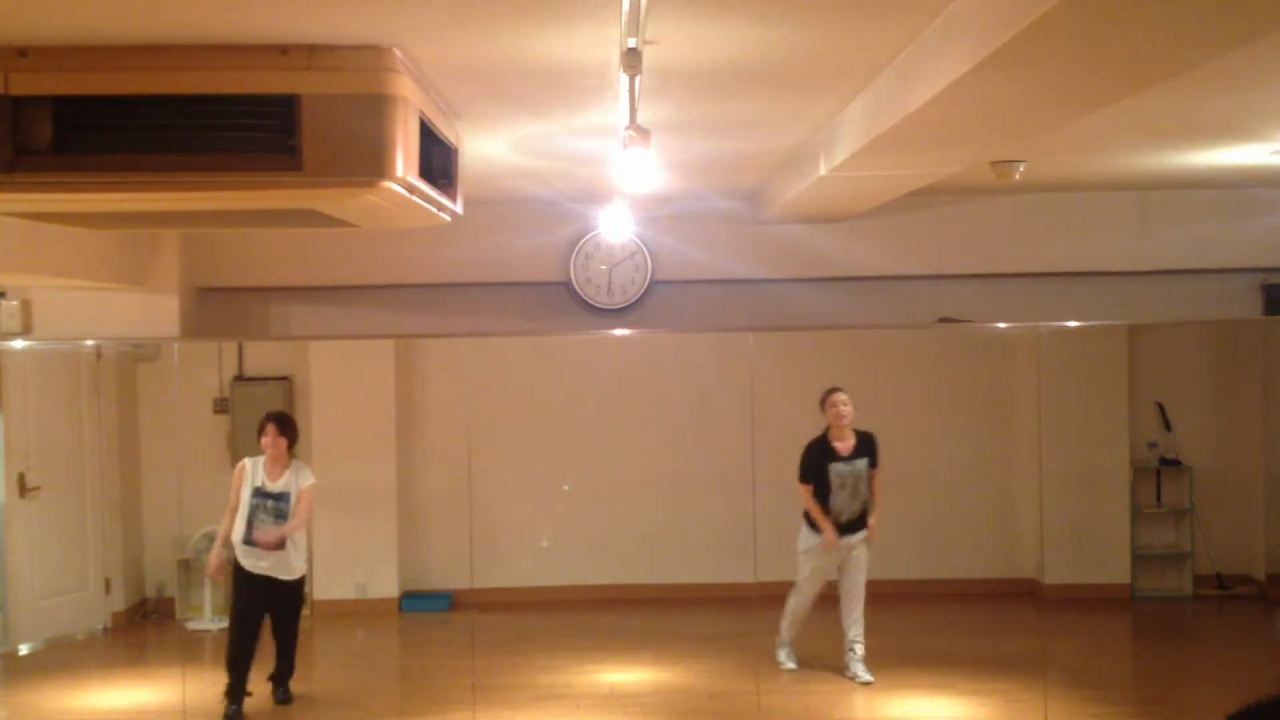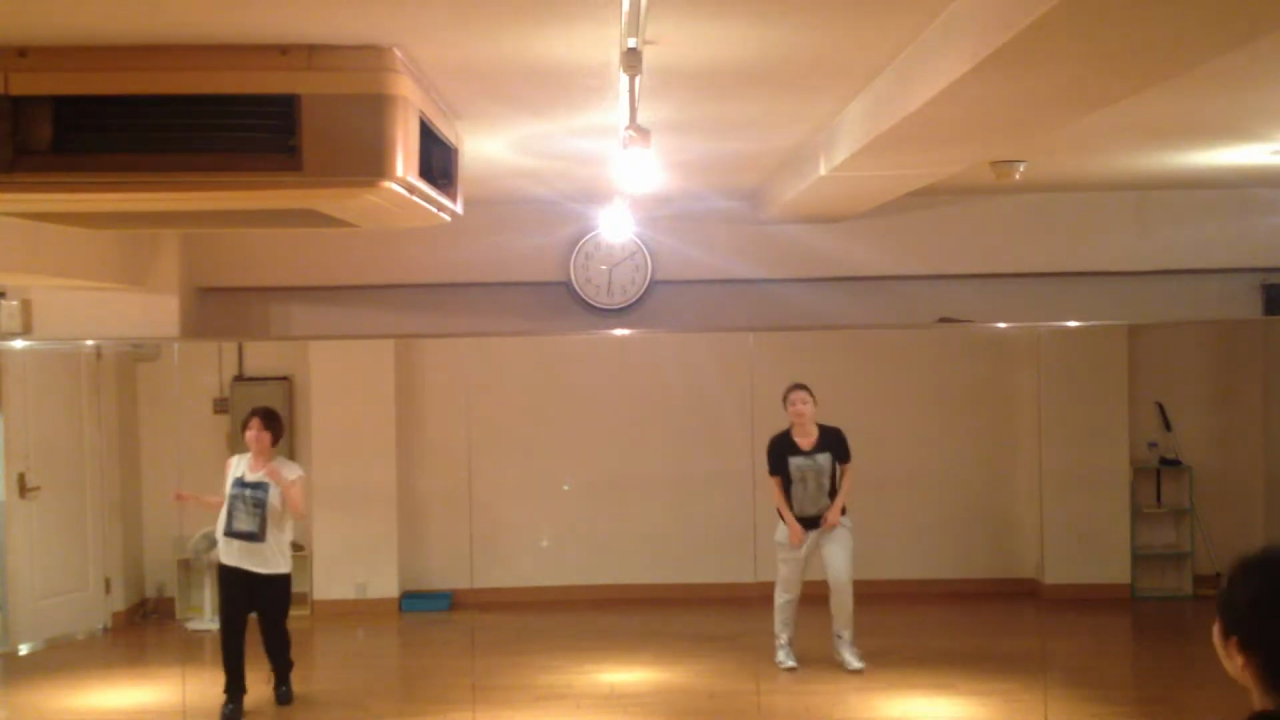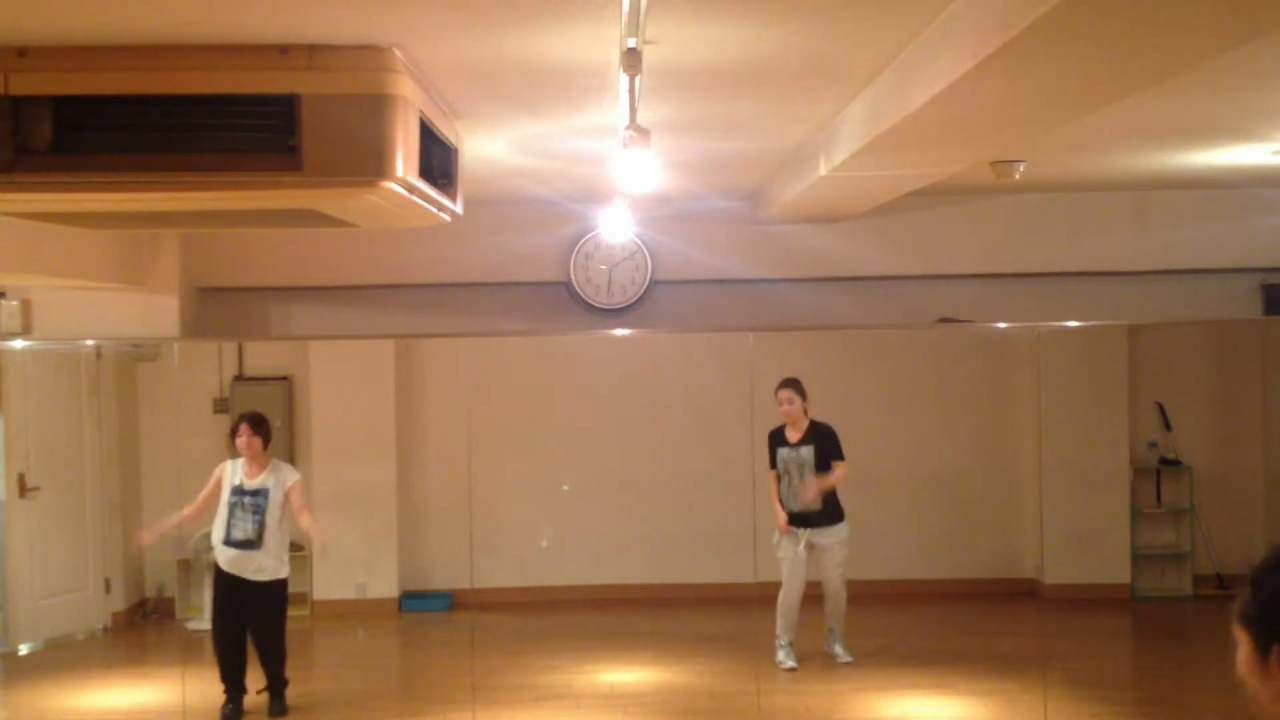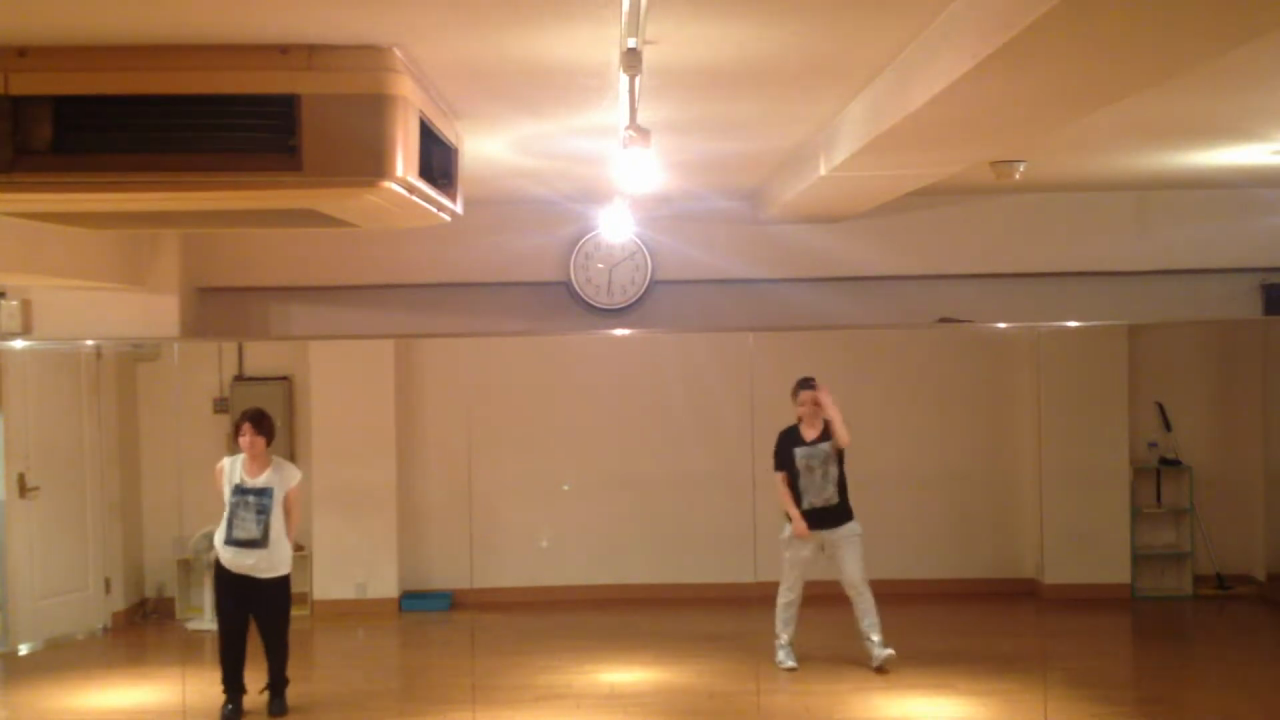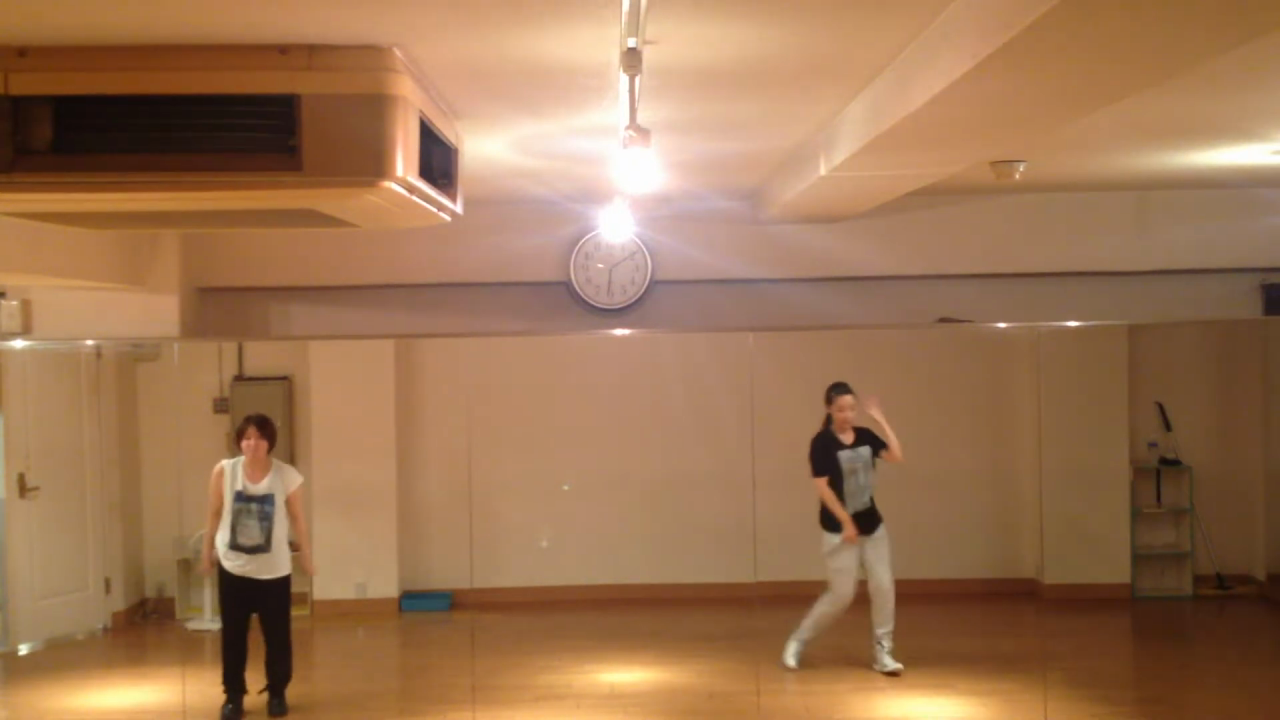
dt=0.3s
person 1, frame 1
left shoulder: (302, 476)
right shoulder: (245, 468)
left elbow: (299, 521)
right elbow: (232, 512)
left wrist: (277, 533)
right wrist: (217, 549)
left hip: (288, 568)
right hip: (249, 564)
left knee: (286, 632)
right knee: (242, 631)
left ankle: (281, 682)
person 1, frame 2
left shoulder: (289, 471)
right shoulder: (234, 463)
left elbow: (298, 512)
left wrist: (280, 483)
right wrist: (195, 498)
left hip: (272, 565)
right hip: (232, 561)
left knee: (274, 629)
right knee: (231, 630)
left ankle: (283, 680)
right ankle: (234, 694)
person 1, frame 3
left shoulder: (285, 475)
right shoulder: (226, 471)
left elbow: (301, 512)
right elbow: (197, 508)
left wrist: (315, 535)
right wrist: (157, 530)
left hip: (268, 572)
right hip: (228, 569)
left knee: (269, 638)
right knee: (225, 637)
left ankle: (277, 692)
right ankle: (233, 695)
person 1, frame 4
left shoulder: (287, 473)
right shoulder: (225, 468)
right elbow: (228, 511)
left wrist: (288, 550)
left hip: (272, 570)
right hip: (230, 568)
left knee: (275, 636)
right knee: (230, 635)
left ankle: (277, 693)
person 1, frame 5
left shoulder: (287, 476)
right shoulder: (224, 471)
left elbow: (297, 518)
right elbow: (214, 514)
left wrist: (306, 554)
right wrist: (207, 551)
left hip: (274, 570)
right hip: (233, 568)
left knee: (277, 636)
right knee: (233, 636)
left ankle: (277, 693)
person 2, frame 1
left shoulder: (867, 441)
right shoulder: (815, 450)
left elbow: (872, 478)
right elbow: (805, 494)
left wrist: (872, 515)
right wrist: (827, 529)
left hip: (856, 530)
right hip: (820, 530)
left knee: (854, 592)
right knee: (806, 590)
left ankle: (854, 657)
right ankle: (785, 644)
person 2, frame 2
left shoulder: (833, 437)
right shoulder: (778, 445)
left elbow: (845, 471)
right elbow: (776, 486)
left wrist: (837, 507)
right wrist: (790, 522)
left hip: (831, 522)
right hip: (795, 525)
left knee: (842, 580)
right knee: (788, 586)
left ankle: (844, 644)
right ankle: (783, 645)
person 2, frame 3
left shoulder: (823, 433)
right shoulder: (775, 437)
left elbow: (841, 471)
left wrist: (818, 484)
right wrist: (777, 510)
left hip: (828, 523)
right hip: (791, 525)
left knee: (834, 585)
right knee: (792, 587)
left ankle: (835, 639)
right ankle: (784, 645)
person 2, frame 4
left shoulder: (833, 429)
right shoulder: (787, 437)
left elbow: (843, 441)
right elbow: (781, 481)
left wrist: (829, 406)
right wrist: (795, 517)
left hip: (841, 521)
right hip: (804, 523)
left knee: (857, 582)
right knee: (791, 587)
left ankle: (874, 645)
right ankle: (783, 645)
person 2, frame 5
left shoulder: (865, 436)
right shoulder: (822, 442)
left elbow: (896, 456)
right elbow: (821, 487)
left wrist: (879, 418)
right wrist: (845, 522)
left hip: (872, 523)
right hip: (838, 528)
left knee: (884, 587)
right knee: (841, 595)
left ankle: (882, 651)
right ankle: (798, 639)
